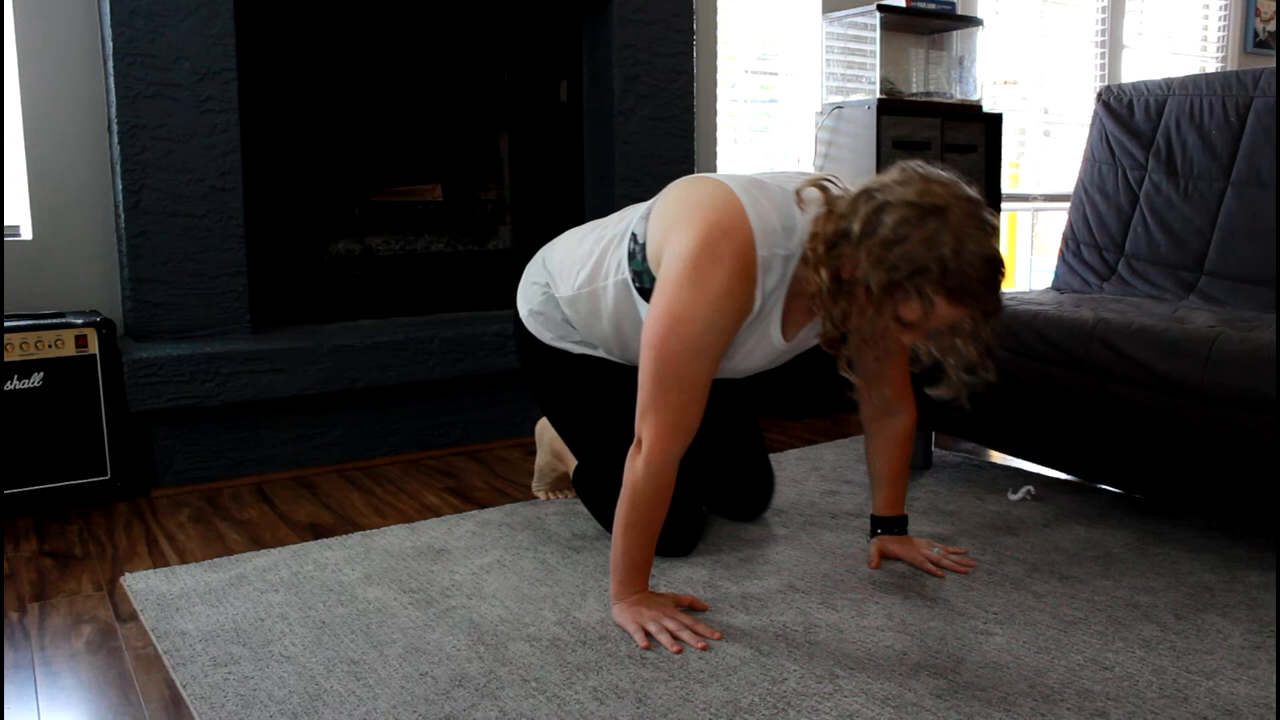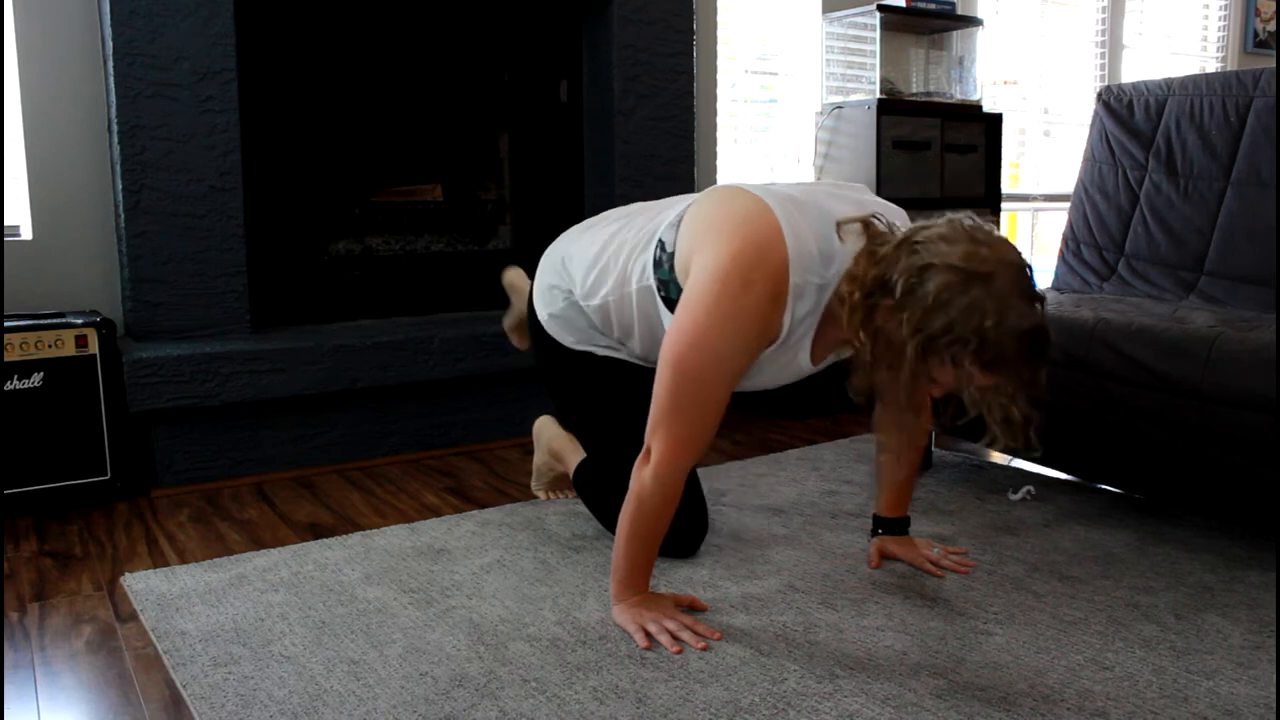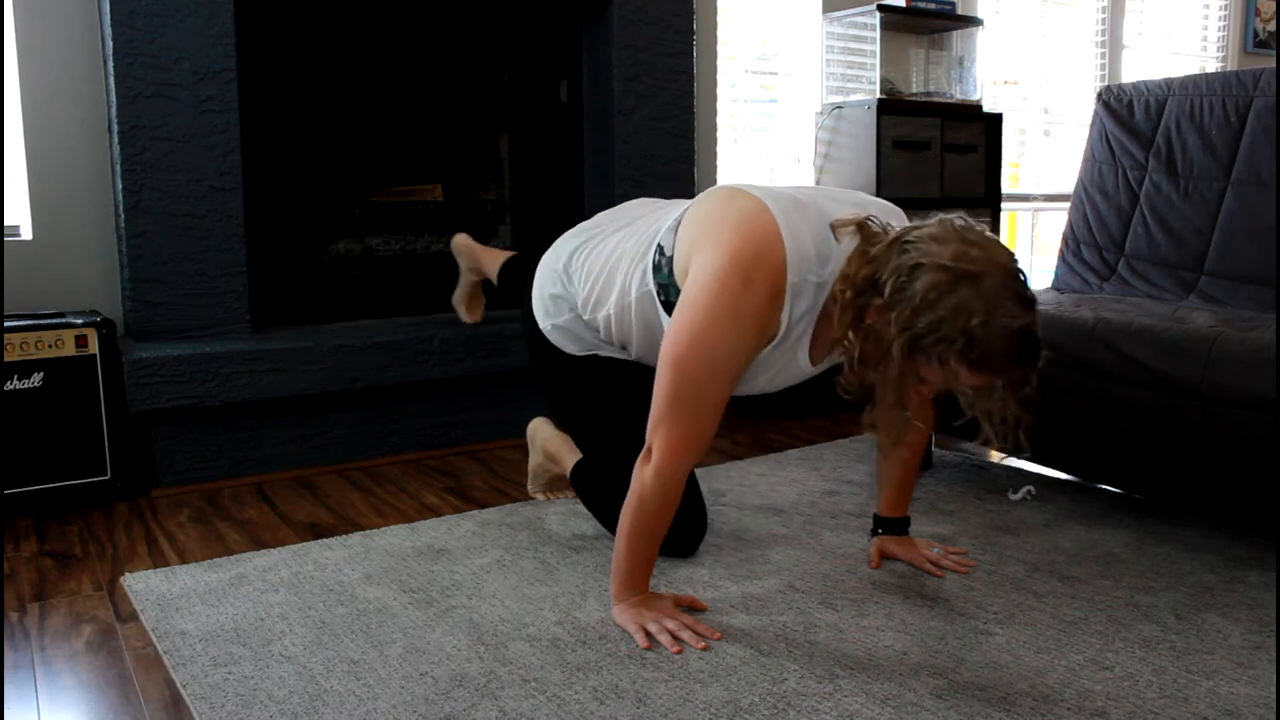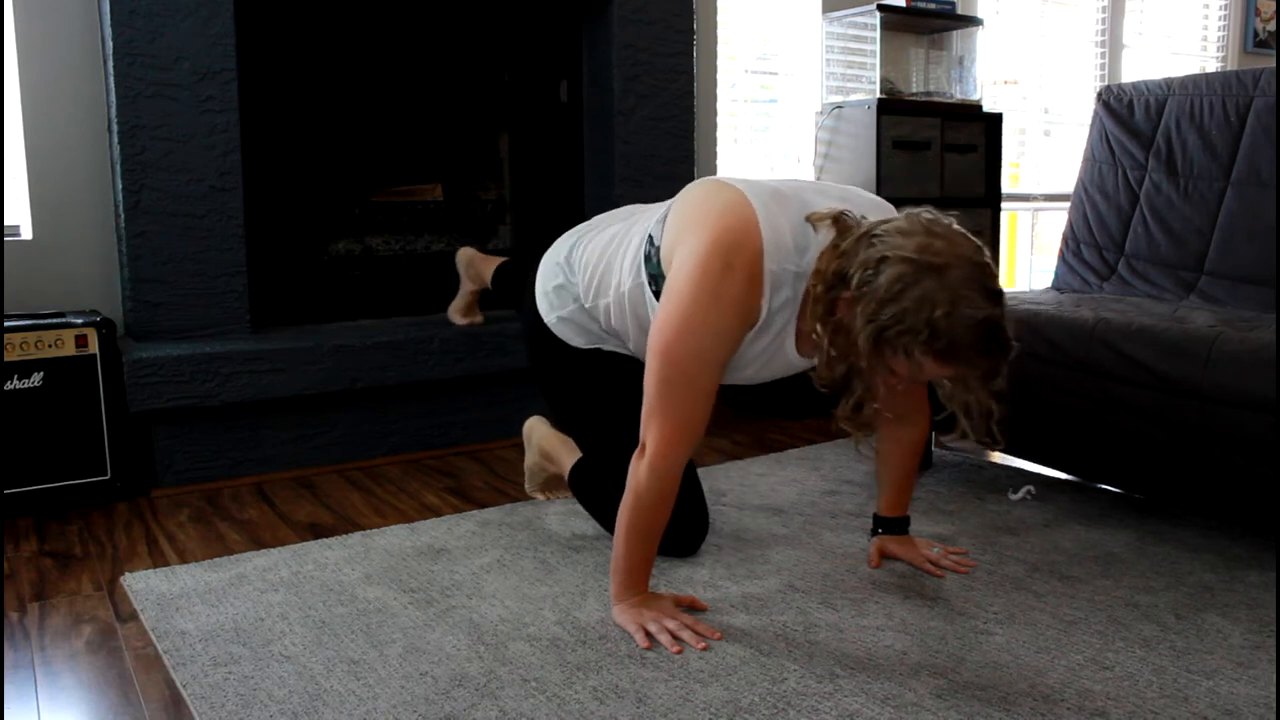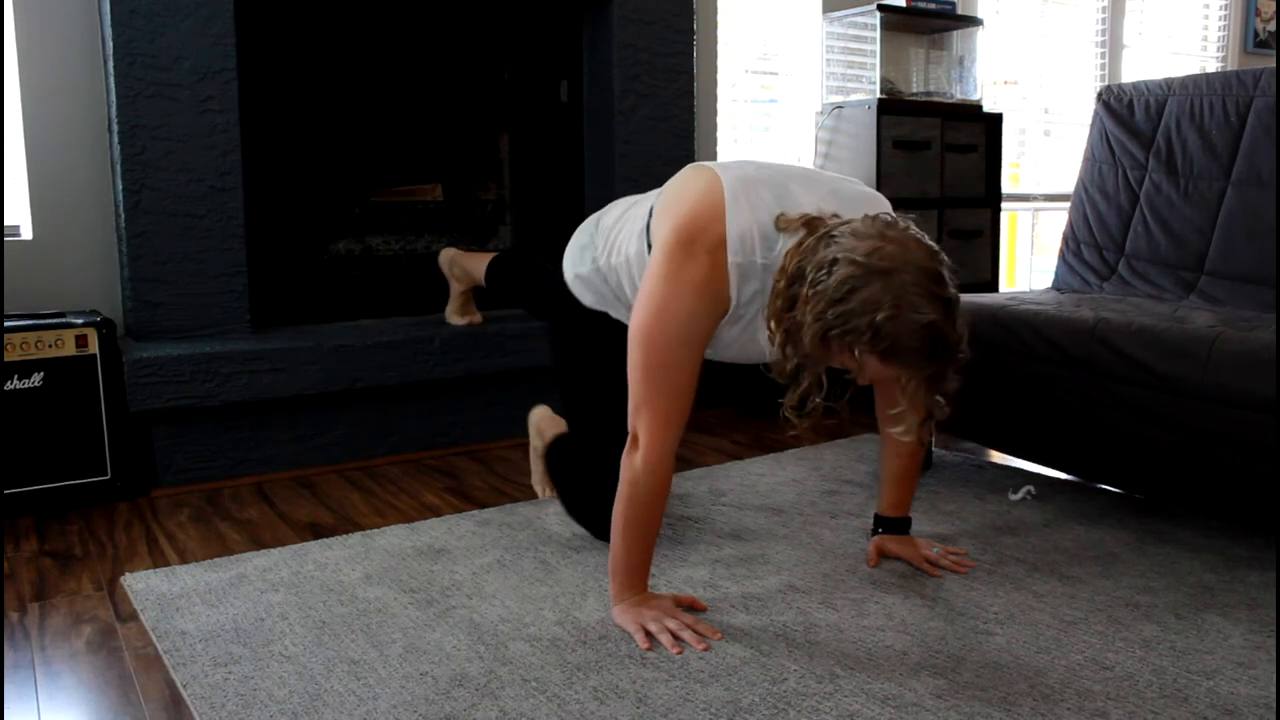
dt=0.4s
person 1, frame 1
left shoulder: (870, 247)
right shoulder: (722, 255)
left elbow: (890, 407)
right elbow: (656, 446)
left wrist: (888, 526)
right wrist: (630, 594)
right hip: (568, 326)
left knee: (746, 497)
right knee: (673, 530)
right ankle: (566, 444)
person 1, frame 2
left shoulder: (908, 268)
right shoulder: (752, 277)
left elbow: (904, 413)
right elbow: (664, 456)
left wrist: (891, 527)
right wrist: (629, 597)
left hip: (655, 288)
right hip: (583, 317)
right knee: (679, 532)
left ankle: (526, 297)
right ankle: (563, 443)
person 1, frame 3
left shoulder: (902, 267)
right shoulder: (748, 277)
left elbow: (906, 416)
right elbow: (666, 456)
left wrist: (891, 526)
right wrist: (629, 597)
left hip: (643, 263)
right hip: (579, 321)
right knee: (679, 530)
left ankle: (480, 259)
right ankle: (558, 446)
person 1, frame 4
left shoulder: (894, 265)
right shoulder: (729, 265)
left elbow: (905, 416)
right elbow: (662, 451)
left wrist: (891, 526)
right wrist: (630, 598)
left hip: (647, 287)
right hip: (580, 318)
right knee: (679, 529)
left ankle: (482, 267)
right ankle: (556, 447)
person 1, frame 5
left shoulder: (882, 260)
right shoulder: (704, 252)
left elbow: (901, 405)
right elbow: (650, 439)
left wrist: (892, 525)
right wrist: (628, 596)
right hip: (605, 286)
right knee: (601, 507)
left ankle: (472, 265)
right ankle: (552, 431)
